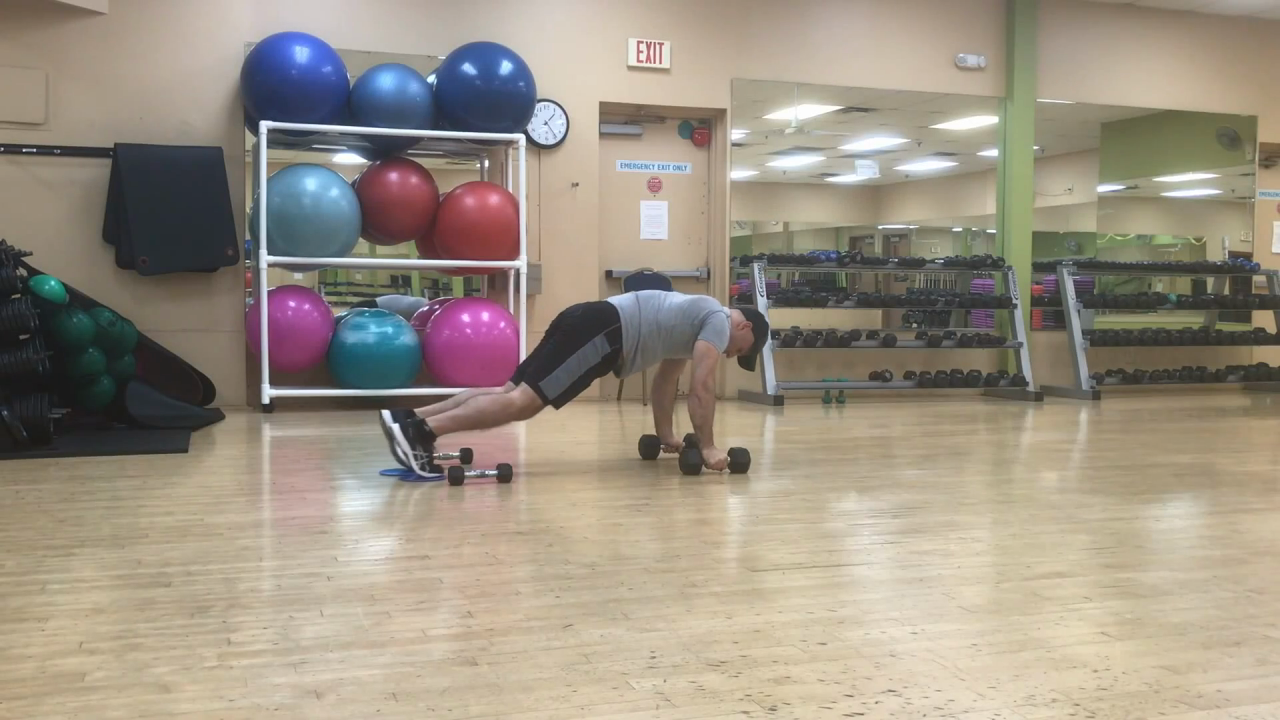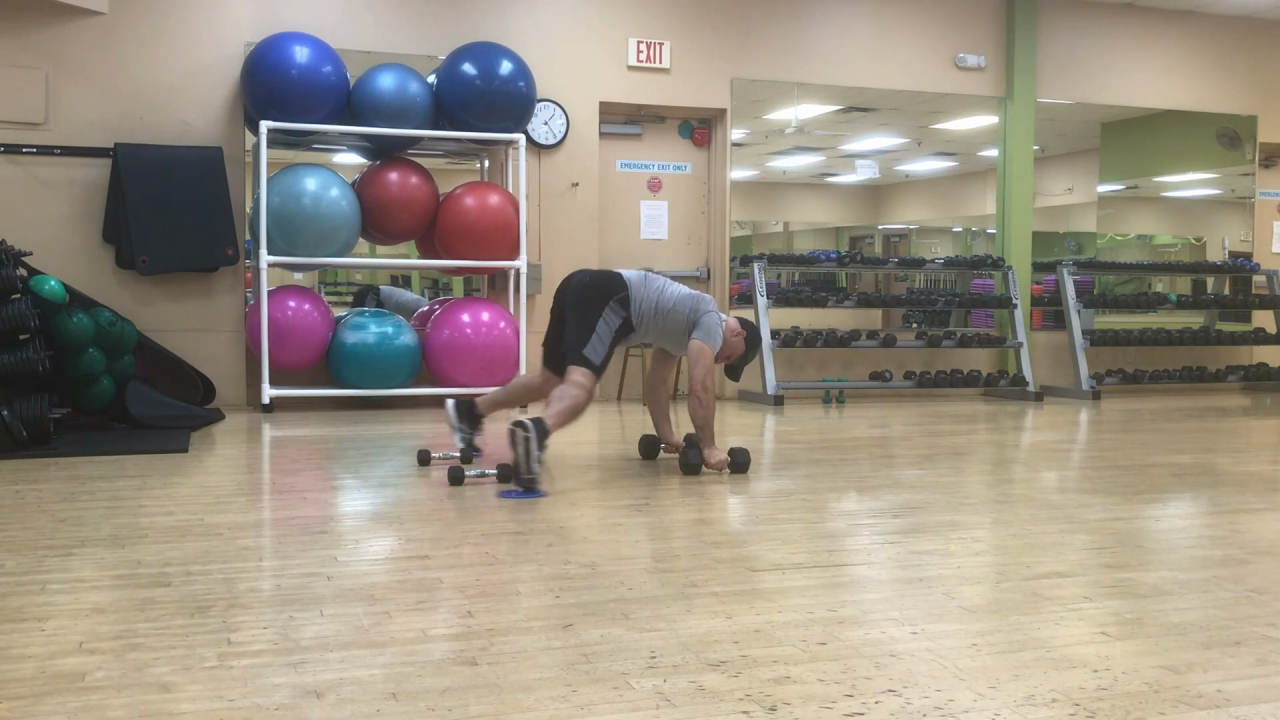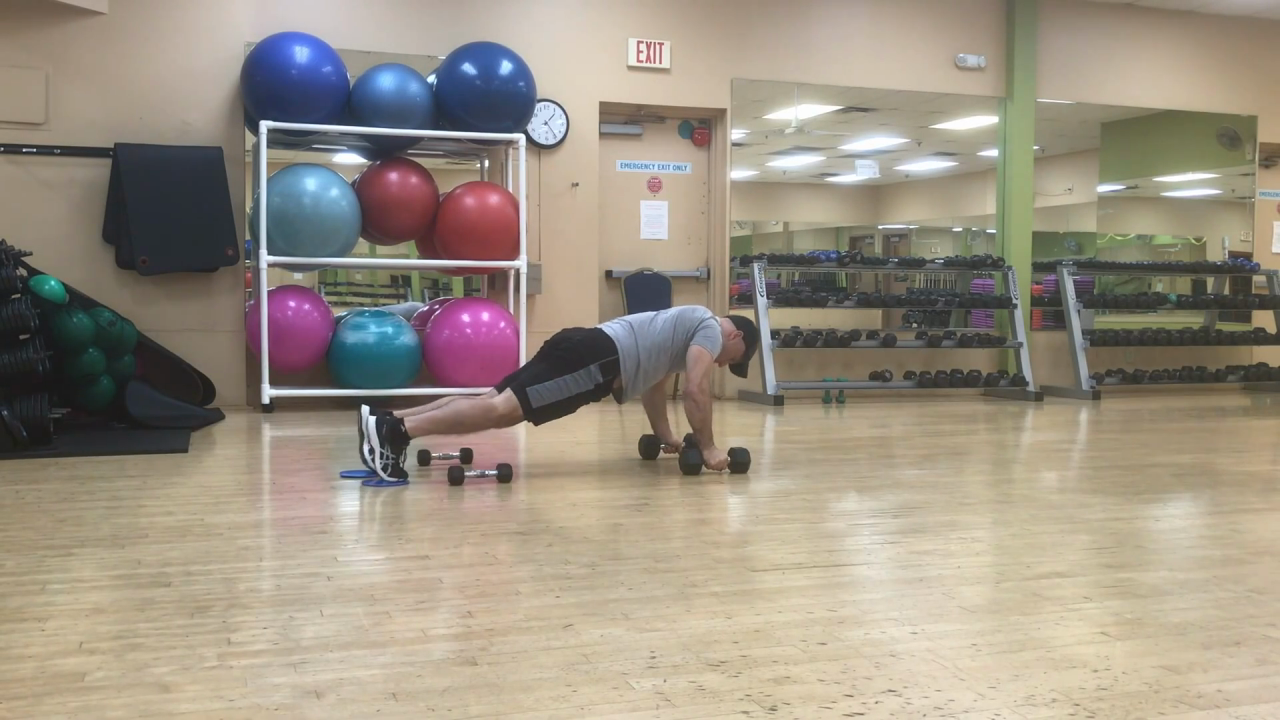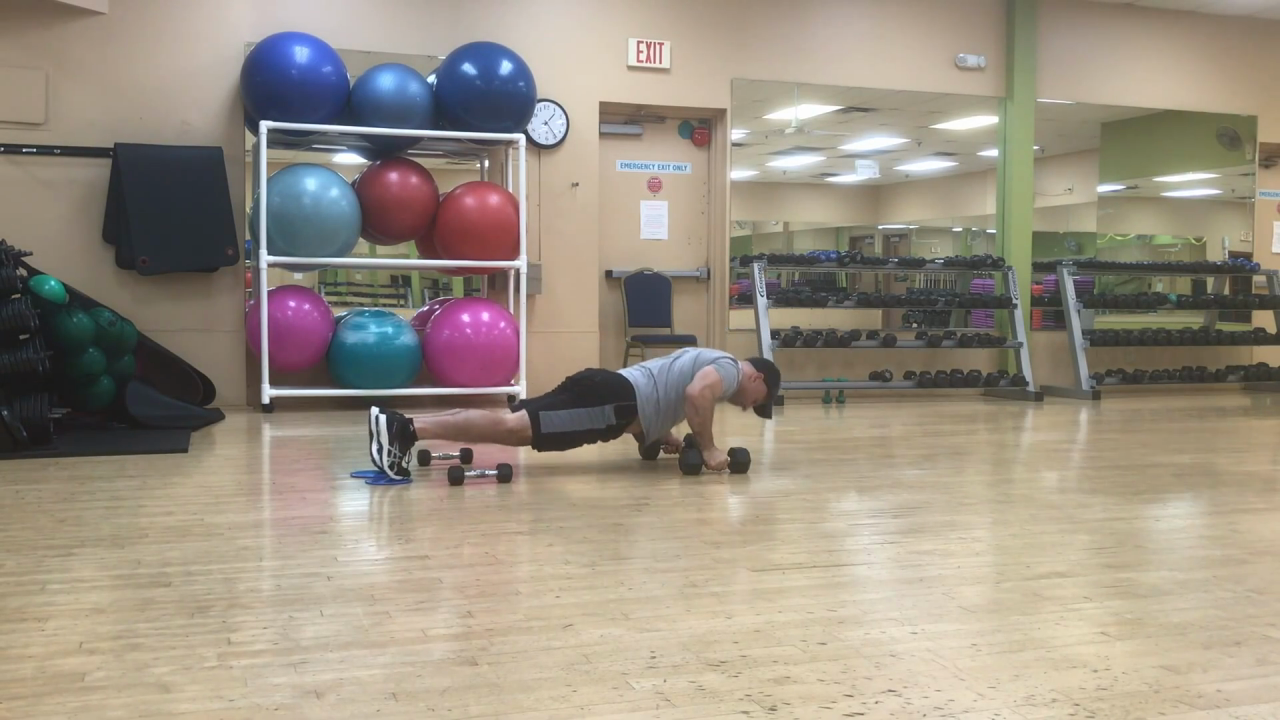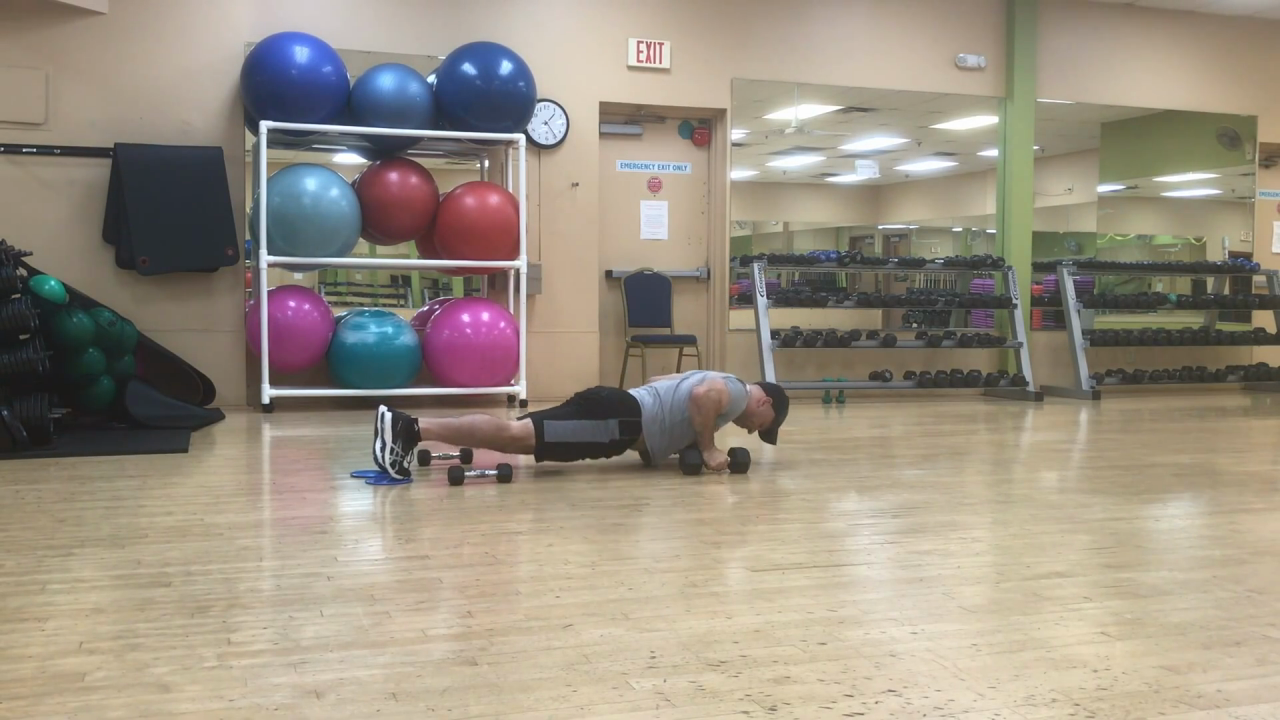
dt=0.7s
person 1, frame 1
left shoulder: (695, 324)
right shoulder: (718, 322)
left elbow: (665, 380)
right elbow: (701, 388)
left wrist: (666, 436)
right wrist: (707, 447)
left hip: (597, 326)
right hip: (603, 331)
left knee: (509, 392)
right knee: (521, 402)
left ankle: (410, 419)
right ankle: (421, 430)
person 1, frame 2
left shoulder: (690, 325)
right shoulder: (712, 323)
left elbow: (656, 382)
right elbow: (700, 387)
left wrist: (667, 436)
right wrist: (709, 446)
left hip: (583, 289)
right hip: (607, 297)
left knee: (554, 375)
right knee: (580, 382)
left ankle: (469, 410)
right ankle: (535, 431)
person 1, frame 3
left shoulder: (689, 325)
right shoulder: (710, 330)
left elbow: (653, 382)
right elbow: (696, 391)
left wrist: (666, 437)
right wrist: (708, 448)
left hip: (587, 347)
right hip: (599, 360)
left knee: (492, 400)
right knee: (504, 409)
left ankle: (388, 420)
right ankle: (397, 430)
person 1, frame 4
left shoulder: (710, 362)
right shoulder: (729, 371)
right elbow: (696, 394)
left wrist: (664, 435)
right wrist: (707, 448)
left hip: (608, 390)
right hip: (615, 403)
left knee: (510, 422)
right knee: (512, 428)
left ankle: (401, 423)
right ankle: (407, 429)
person 1, frame 5
left shoulder: (718, 386)
right shoulder: (737, 393)
left elbow: (656, 379)
right elbow: (702, 397)
left wrist: (672, 433)
right wrist: (707, 449)
left hip: (619, 410)
right hip: (623, 420)
left knee: (516, 431)
right knee: (517, 435)
left ankle: (407, 425)
right ankle: (412, 428)
